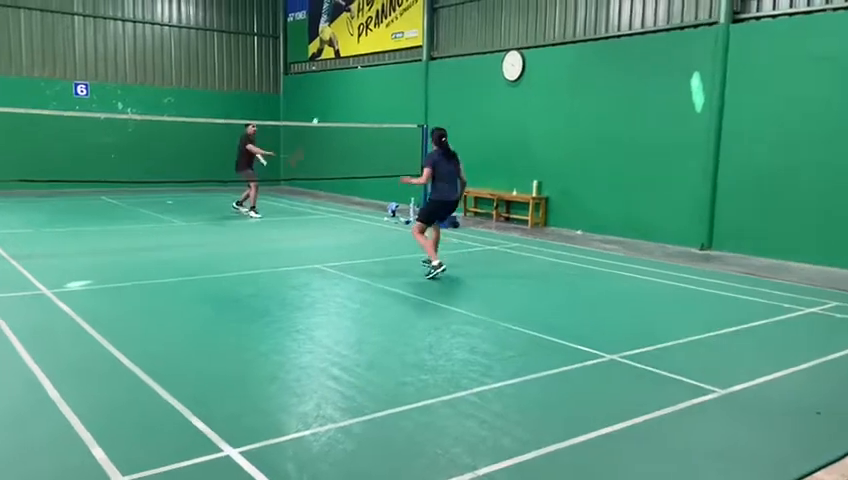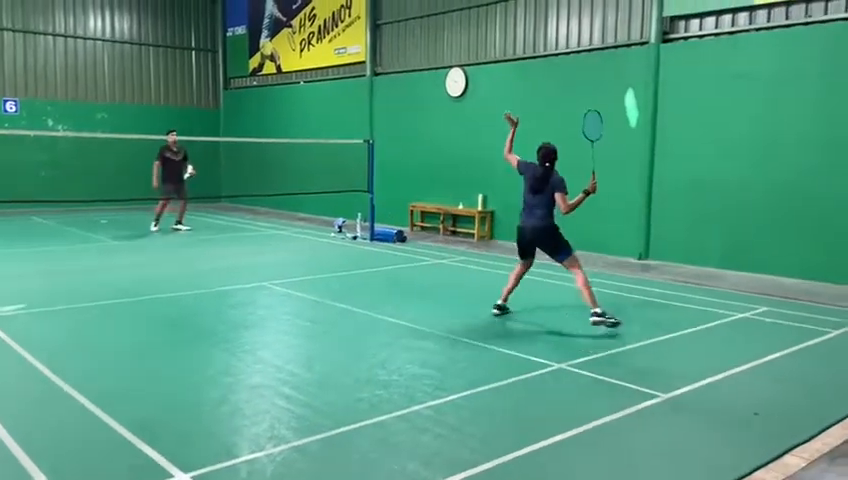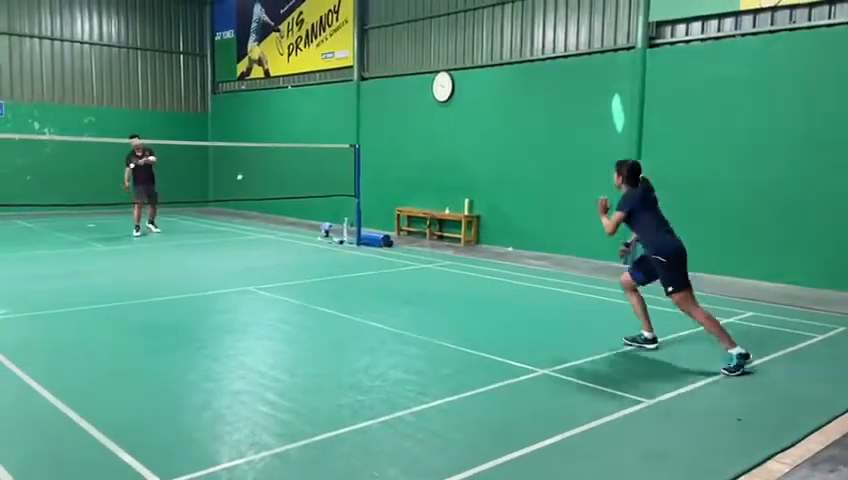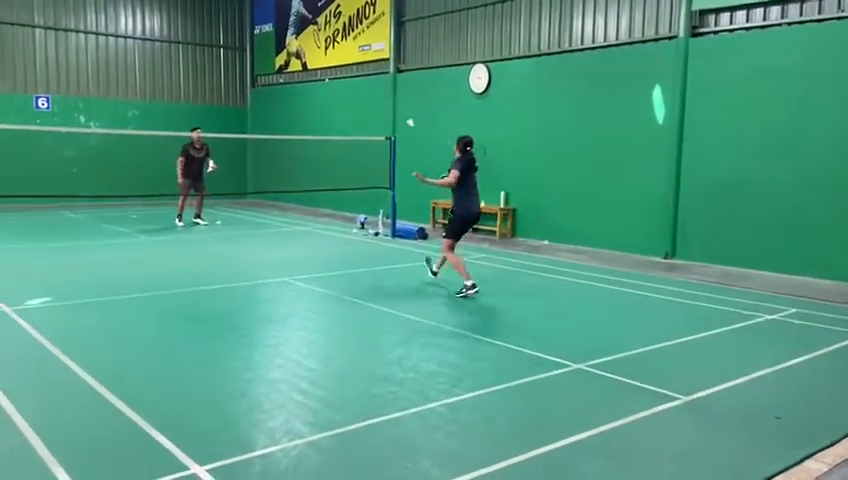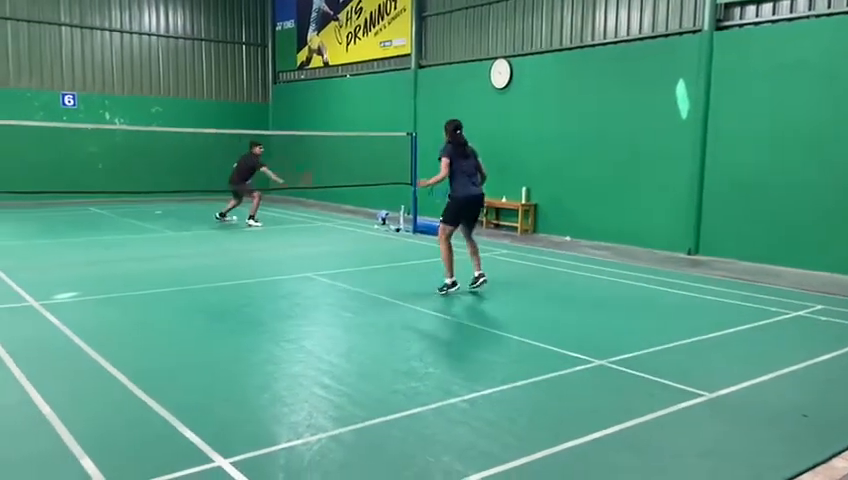
dt=1s
person 1, frame 1
left shoulder: (432, 156)
right shoulder: (453, 156)
left elbow: (424, 180)
right elbow: (463, 179)
left wrist: (410, 180)
right wrist: (460, 195)
left hip: (438, 199)
right hip: (453, 200)
left knee: (417, 231)
right knee: (435, 224)
left ankle: (436, 263)
right ankle: (433, 259)
person 1, frame 2
left shoulder: (528, 169)
right shoulder: (556, 179)
left elbow: (507, 154)
right elbow: (565, 209)
left wrist: (513, 129)
right wrist: (586, 192)
left hip: (524, 230)
right hip: (544, 230)
left knee: (523, 266)
right knee: (576, 269)
left ankle: (501, 303)
right ankle: (596, 312)
person 1, frame 3
left shoulder: (629, 197)
right shoulder: (640, 193)
left elbow: (610, 229)
left wrist: (602, 214)
right wrist: (629, 243)
left hip: (667, 255)
right hip: (656, 254)
left knee: (689, 307)
right knee: (627, 283)
left ankle: (737, 352)
right ankle: (648, 336)
person 1, frame 4
left shoulder: (458, 162)
right shoulder: (469, 163)
left elbow: (451, 181)
left wrist: (426, 180)
right wrist: (448, 176)
left hip: (463, 212)
right hip: (473, 211)
left knee: (447, 249)
right knee: (450, 239)
left ankle: (469, 284)
right ankle: (436, 268)
person 1, frame 5
left shoulder: (448, 149)
right shoulder: (470, 150)
left elbow: (444, 174)
right elbow: (483, 175)
left wrist: (427, 183)
left hip: (460, 198)
right hip: (477, 197)
left knee: (443, 237)
right knee: (468, 235)
left ankle: (450, 281)
right ankle: (479, 274)
